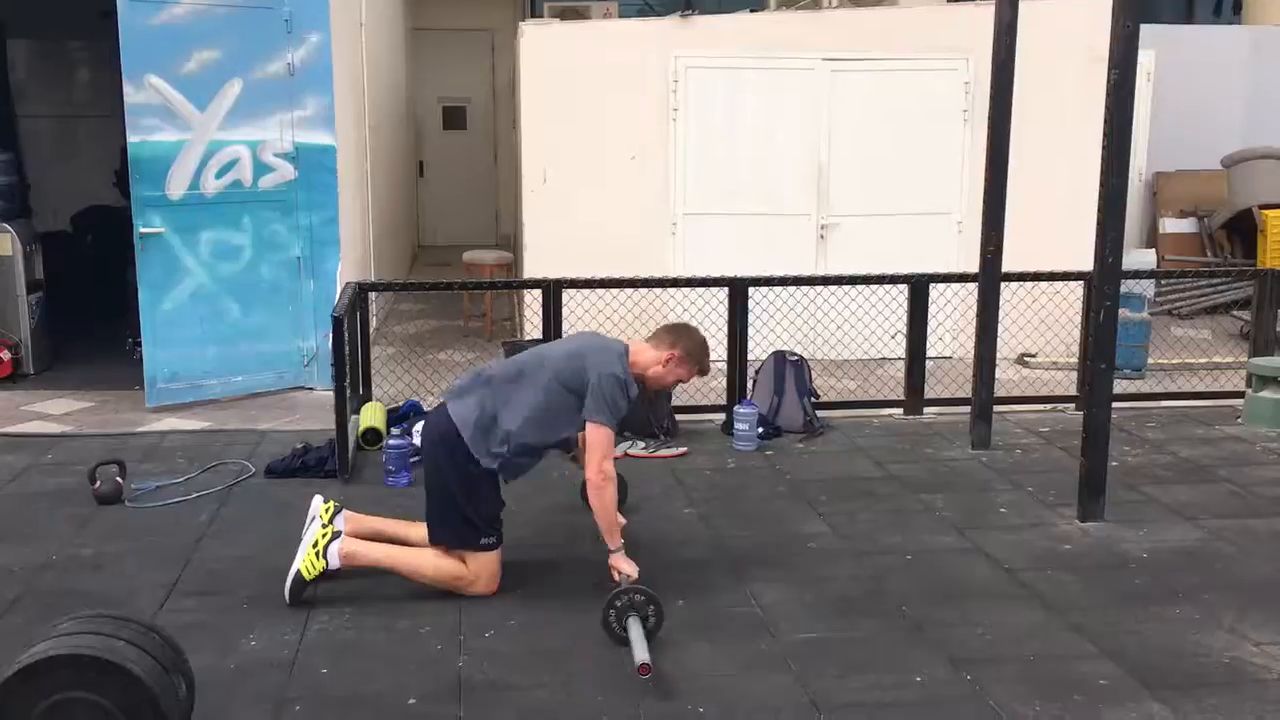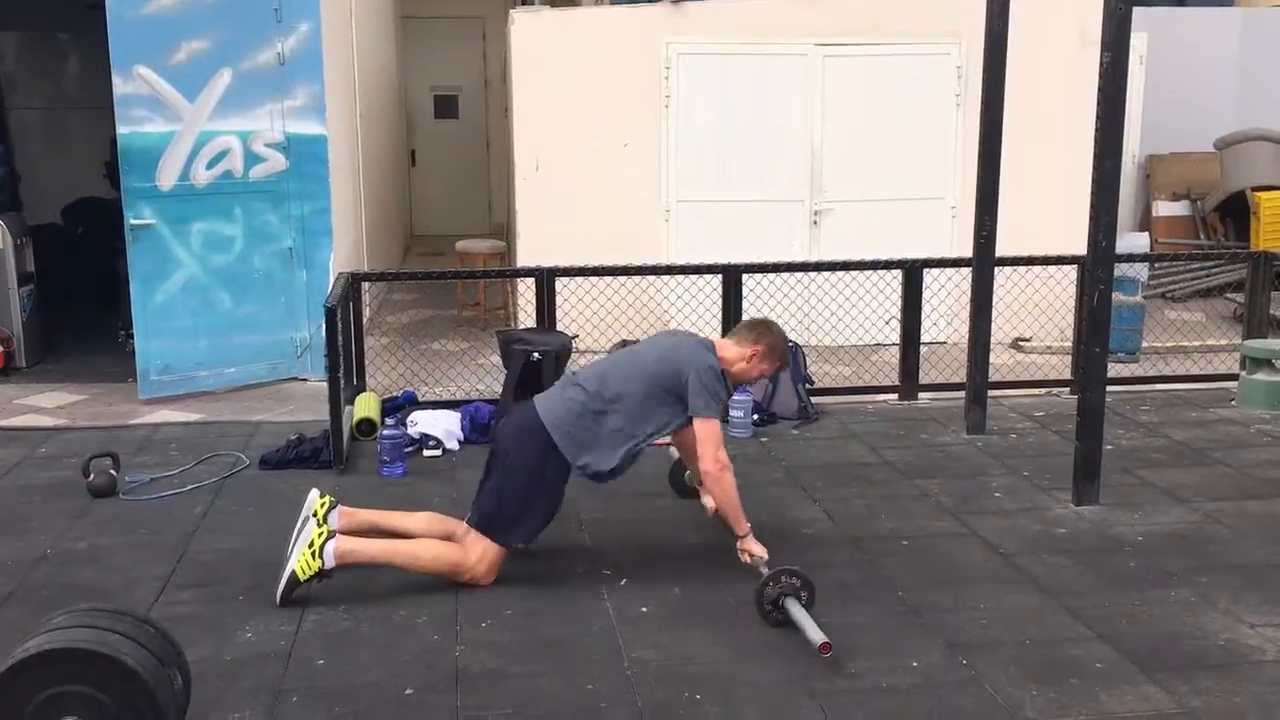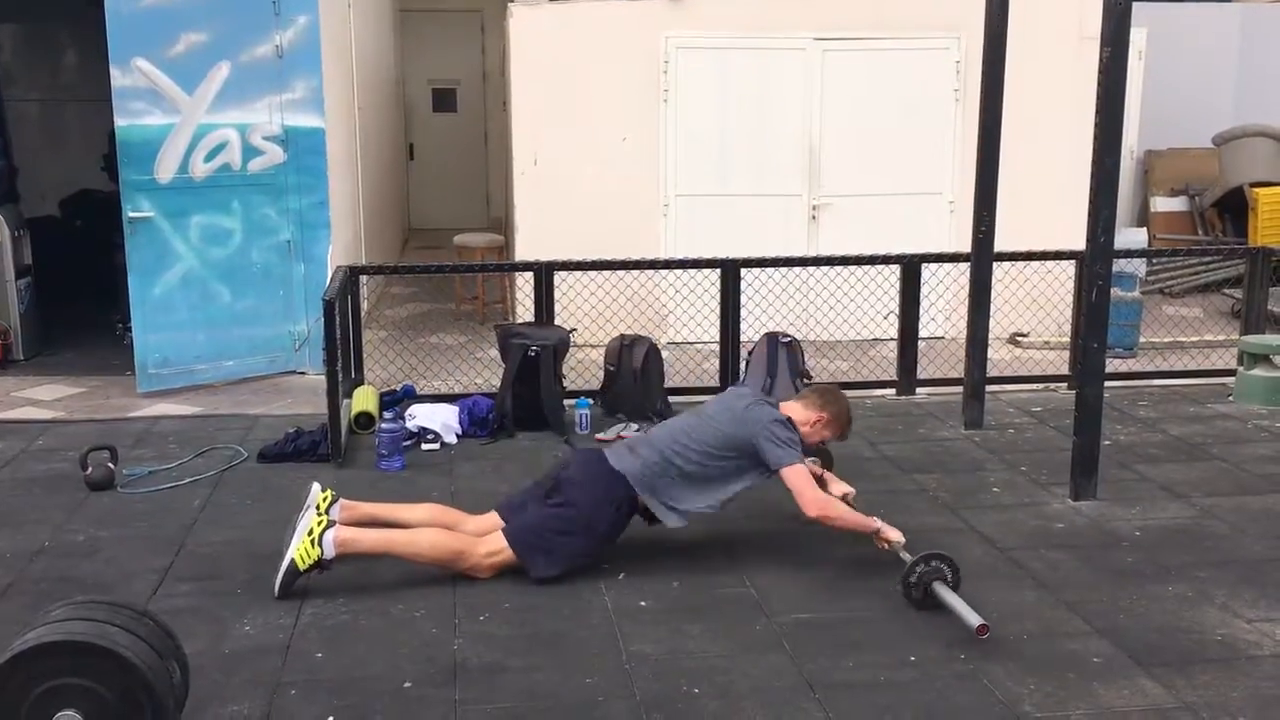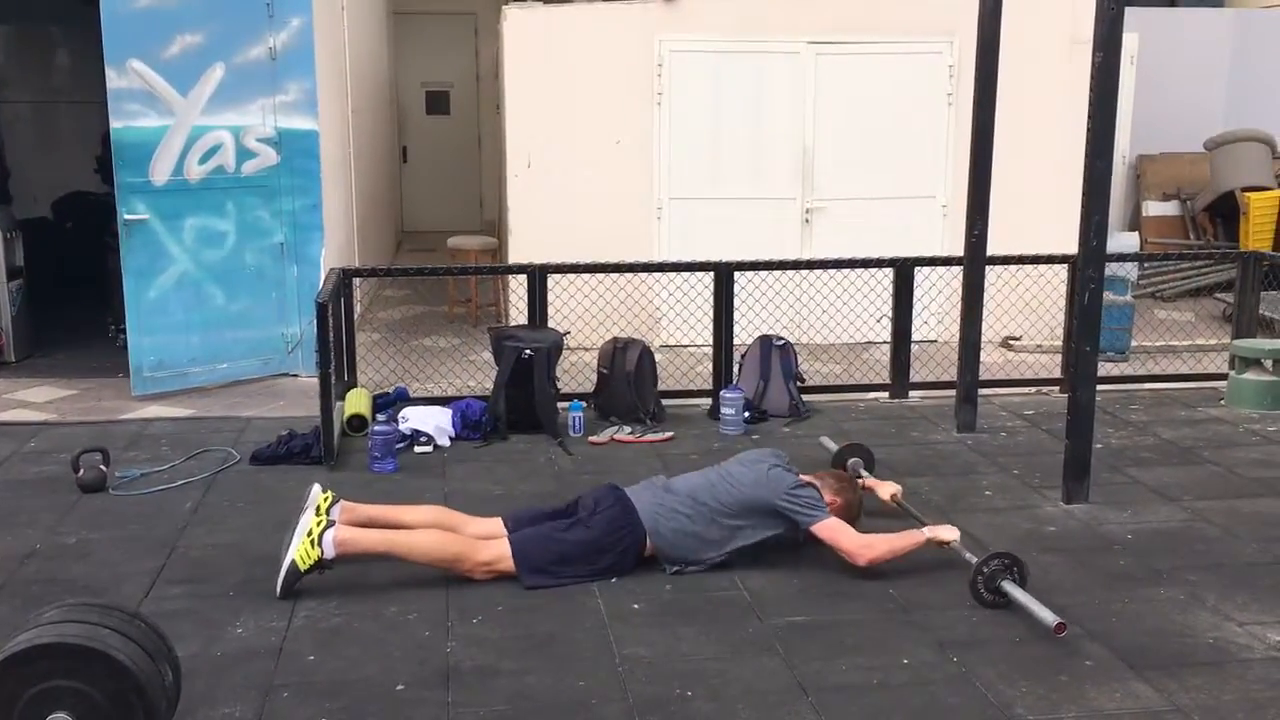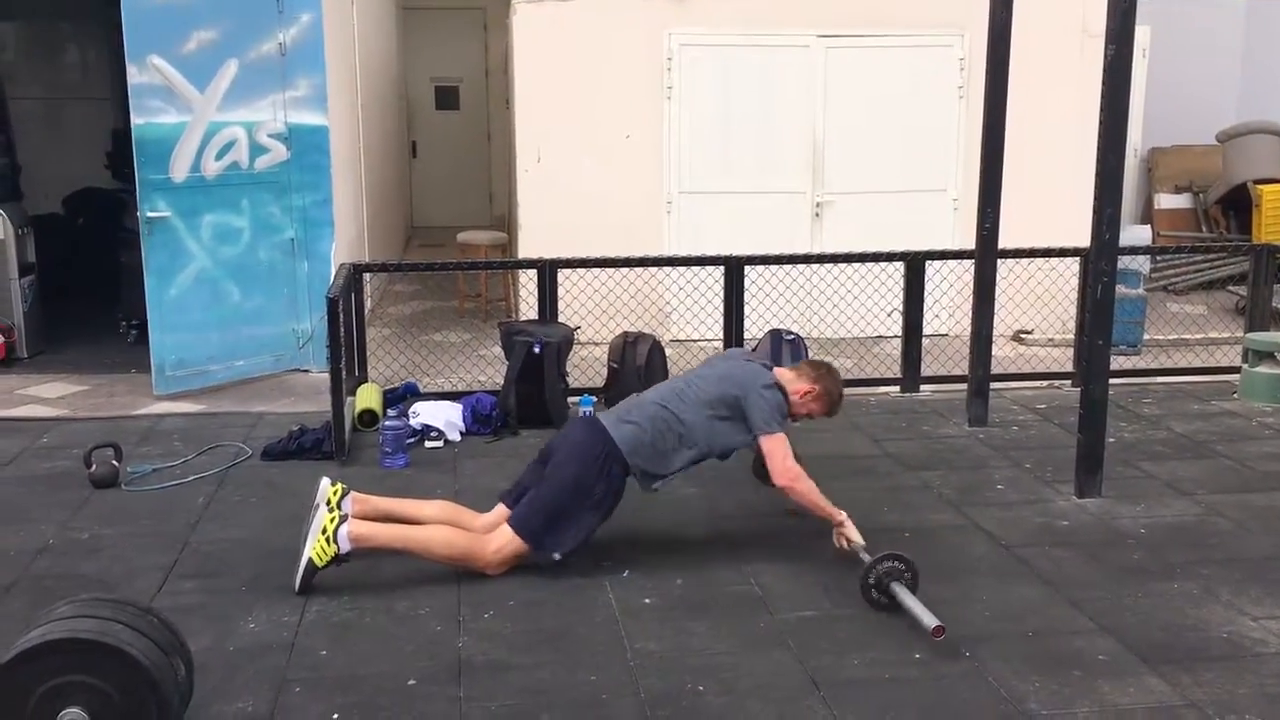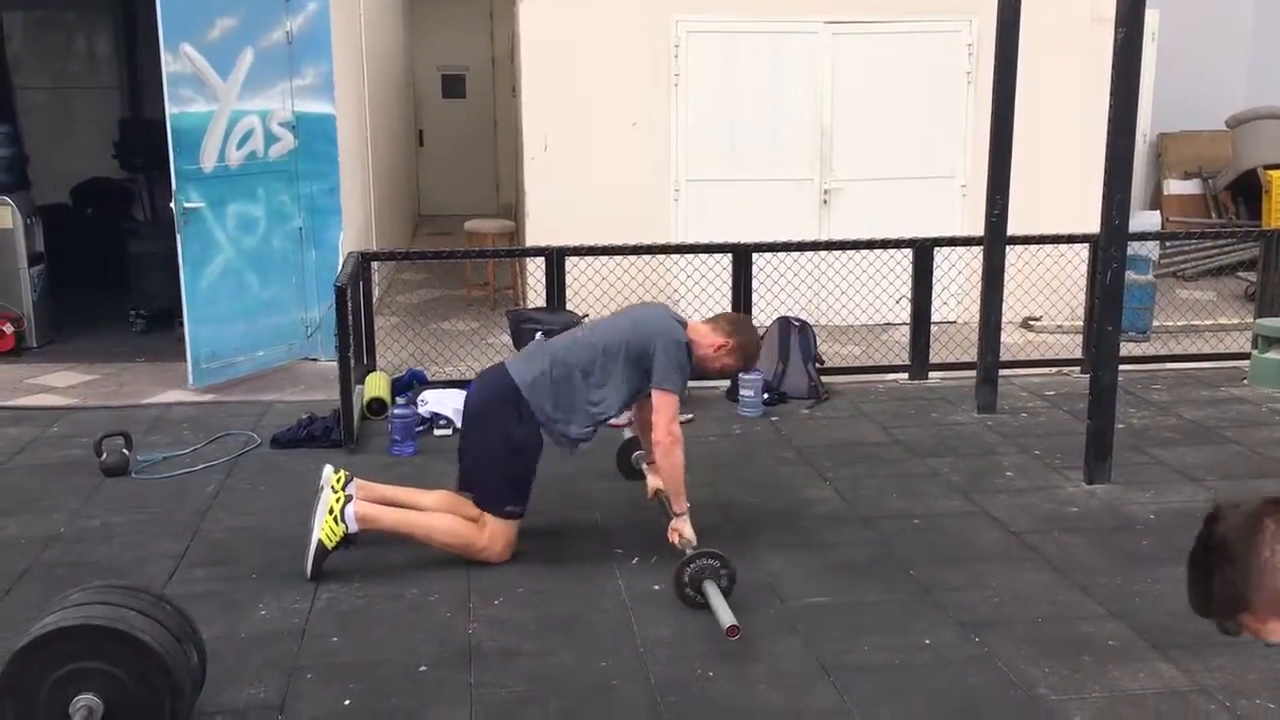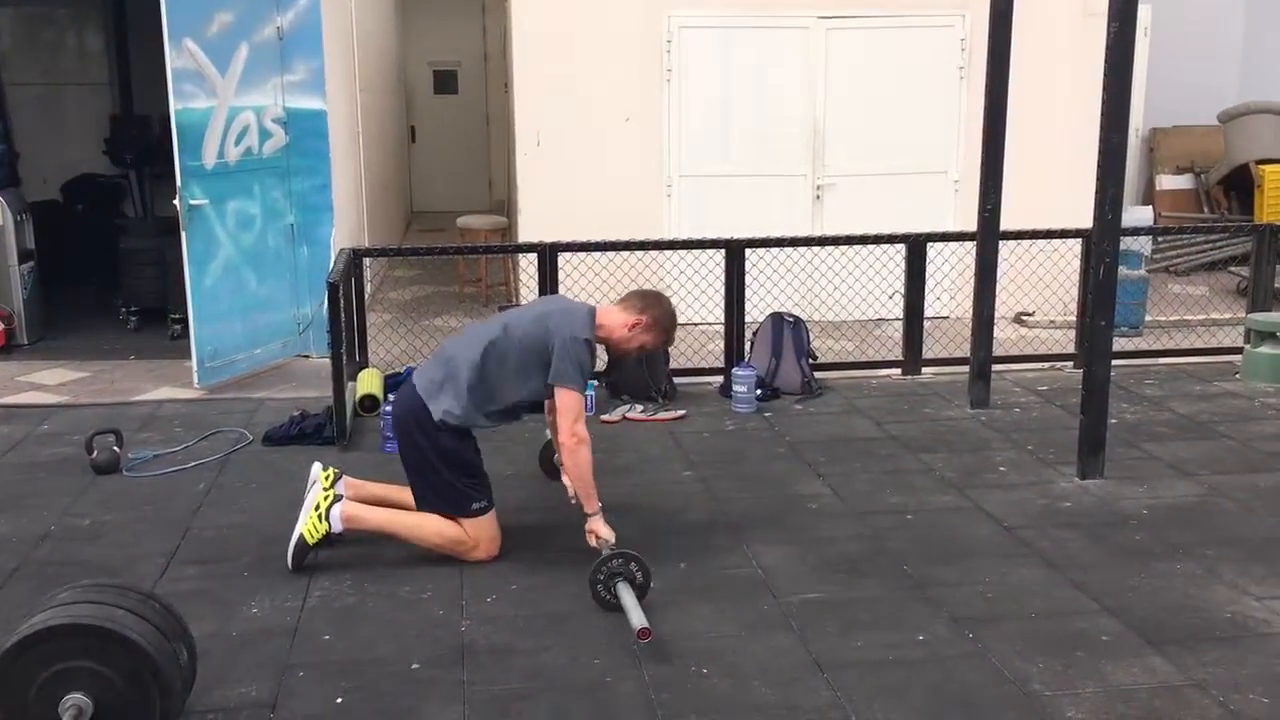
dt=0.7s
person 1, frame 1
left shoulder: (606, 353)
right shoulder: (613, 374)
left elbow: (589, 442)
right elbow: (598, 472)
left wrist: (607, 510)
right wrist: (615, 550)
left hip: (454, 425)
right hip: (463, 439)
left knee: (455, 543)
right knee: (479, 578)
left ankle: (339, 521)
right ankle: (338, 550)
person 1, frame 2
left shoulder: (688, 349)
right shoulder: (707, 370)
left elbow: (682, 428)
right elbow: (715, 463)
left wrist: (704, 490)
right wrist: (743, 534)
left hip: (533, 423)
right hip: (546, 443)
left knee: (465, 534)
right knee: (475, 565)
left ankle: (334, 516)
right ankle: (333, 548)
person 1, frame 3
left shoulder: (752, 400)
right shoulder: (775, 425)
right elbow: (814, 509)
left wrist: (822, 474)
right wrist: (877, 527)
left hip: (595, 467)
right hip: (608, 495)
left knee: (473, 525)
right knee: (480, 557)
left ankle: (337, 509)
right ankle: (335, 540)
person 1, frame 4
left shoulder: (777, 462)
right shoulder: (796, 493)
right elbow: (861, 552)
left wrist: (870, 483)
right wrist: (929, 533)
left hip: (614, 503)
right hip: (622, 534)
left knee: (476, 528)
right knee: (479, 560)
left ankle: (338, 510)
right ankle: (334, 539)
person 1, frame 5
left shoulder: (745, 363)
right shoulder: (766, 390)
left elbow: (759, 437)
right elbow: (786, 476)
left wrist: (786, 456)
right wrist: (837, 518)
left hip: (588, 435)
right hip: (603, 459)
left knee: (482, 524)
right knee: (491, 553)
left ankle: (349, 503)
right ankle: (348, 533)
person 1, frame 6
left shoulder: (661, 323)
right shoulder: (675, 344)
left elbow: (643, 405)
right elbow: (666, 434)
left wrist: (652, 468)
right wrist: (681, 512)
left hip: (500, 391)
right hip: (511, 403)
left knee: (478, 510)
right knee: (493, 543)
left ankle: (351, 489)
right ankle: (355, 514)
person 1, frame 7
left shoulder: (571, 316)
right shoulder: (575, 336)
left elbow: (554, 404)
right elbow: (573, 435)
left wrist: (564, 468)
right wrist: (594, 515)
left hip: (426, 398)
right hip: (434, 411)
left knee: (449, 506)
right knee: (480, 543)
left ankle: (339, 487)
right ankle: (340, 513)
